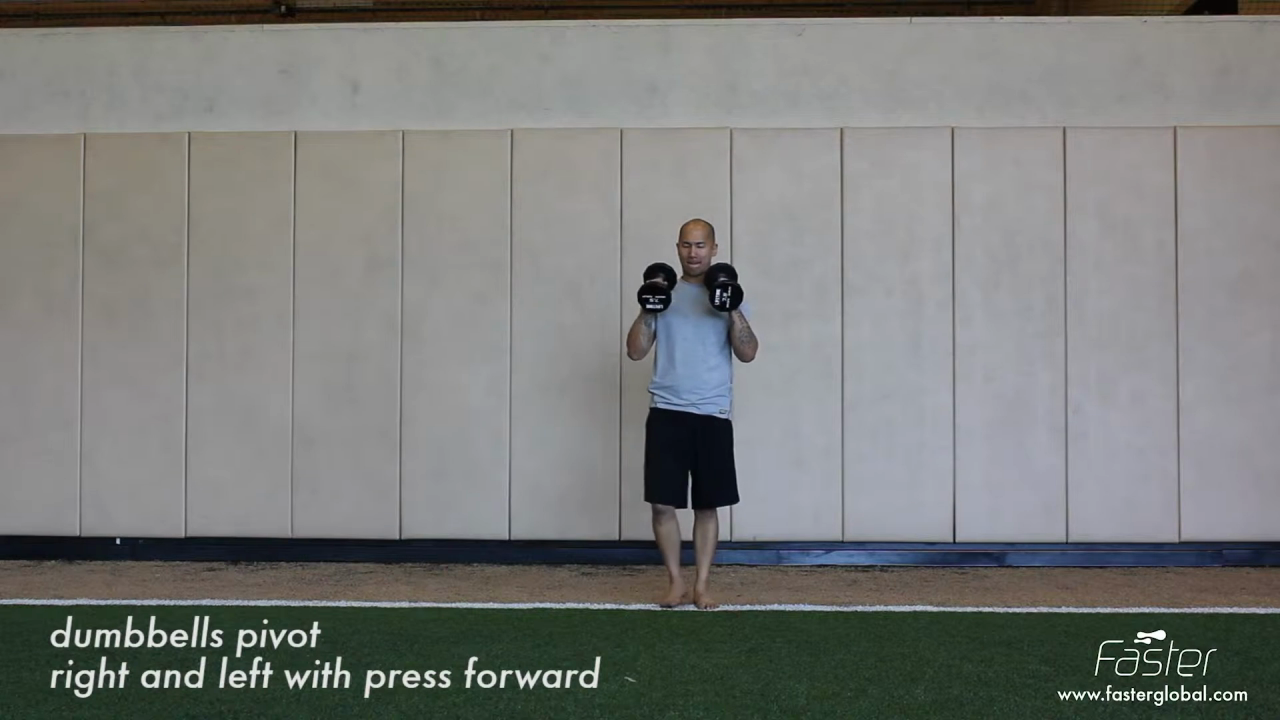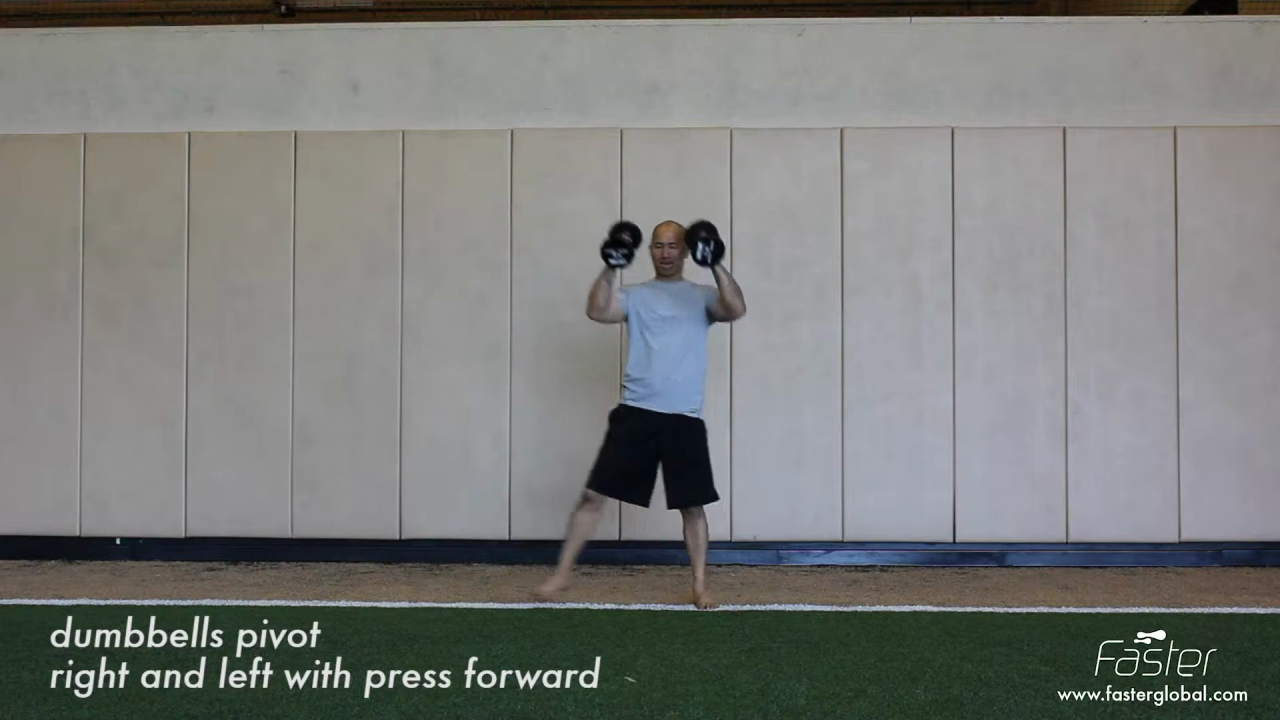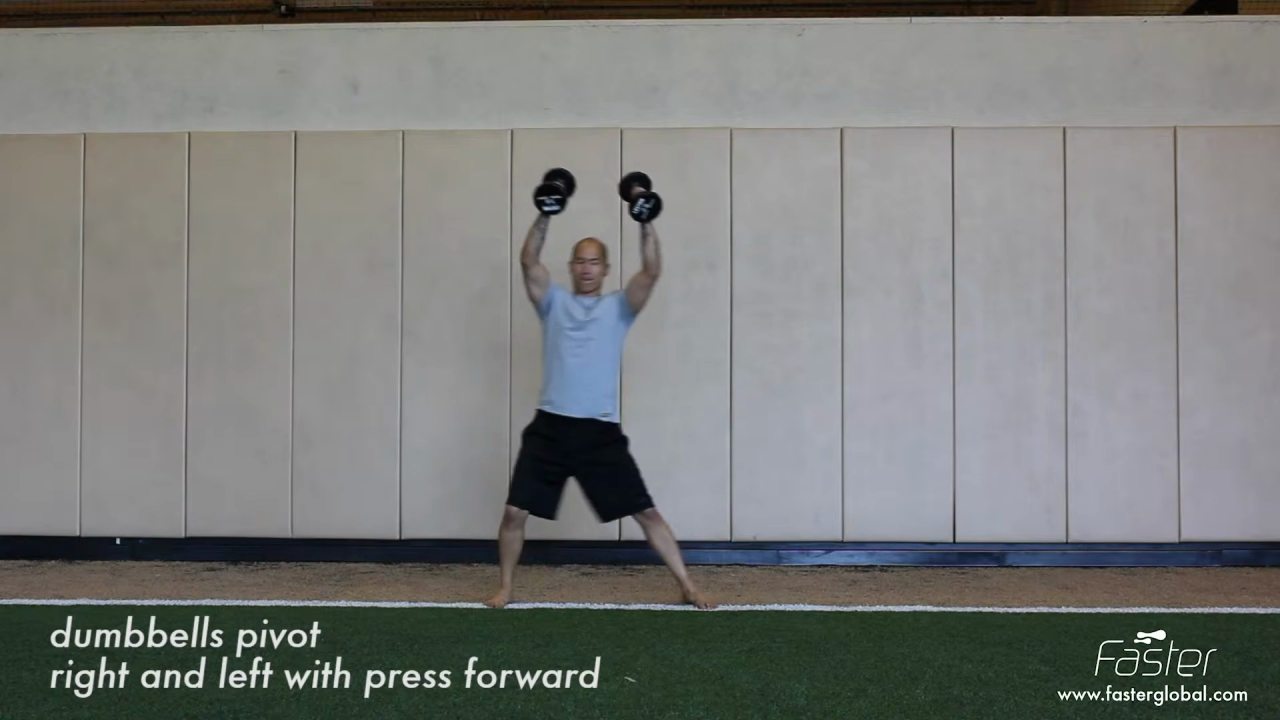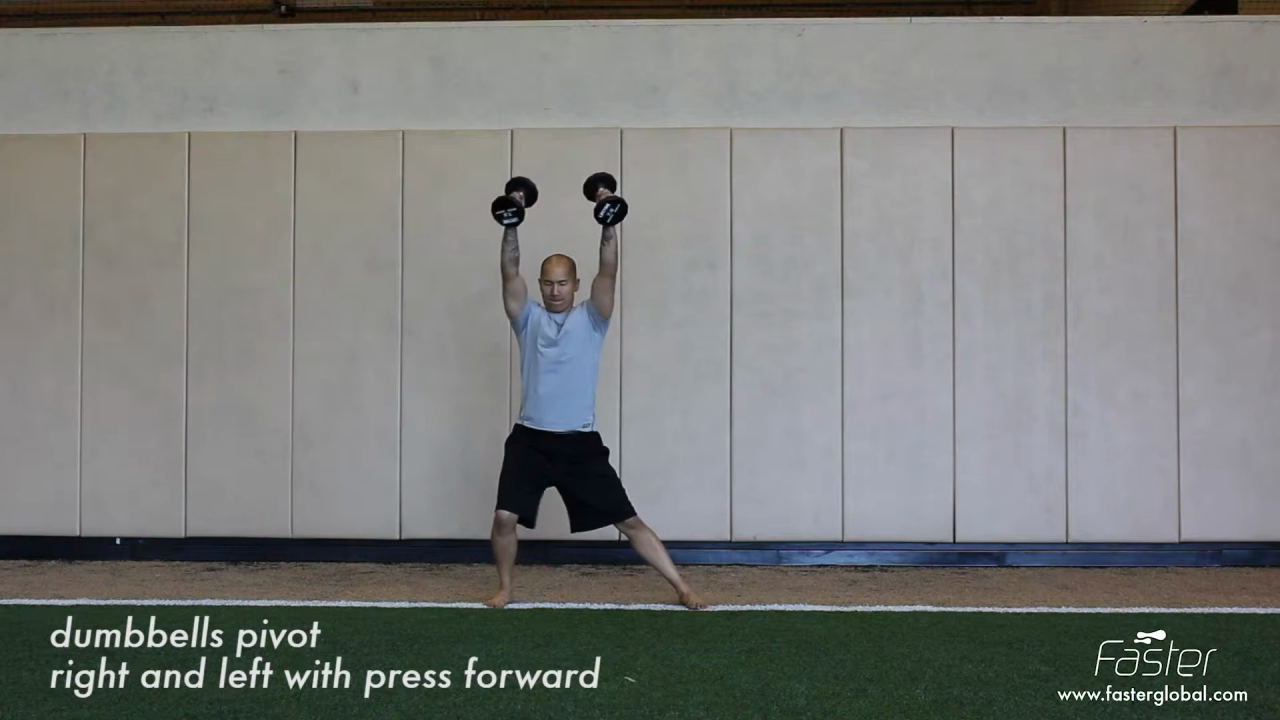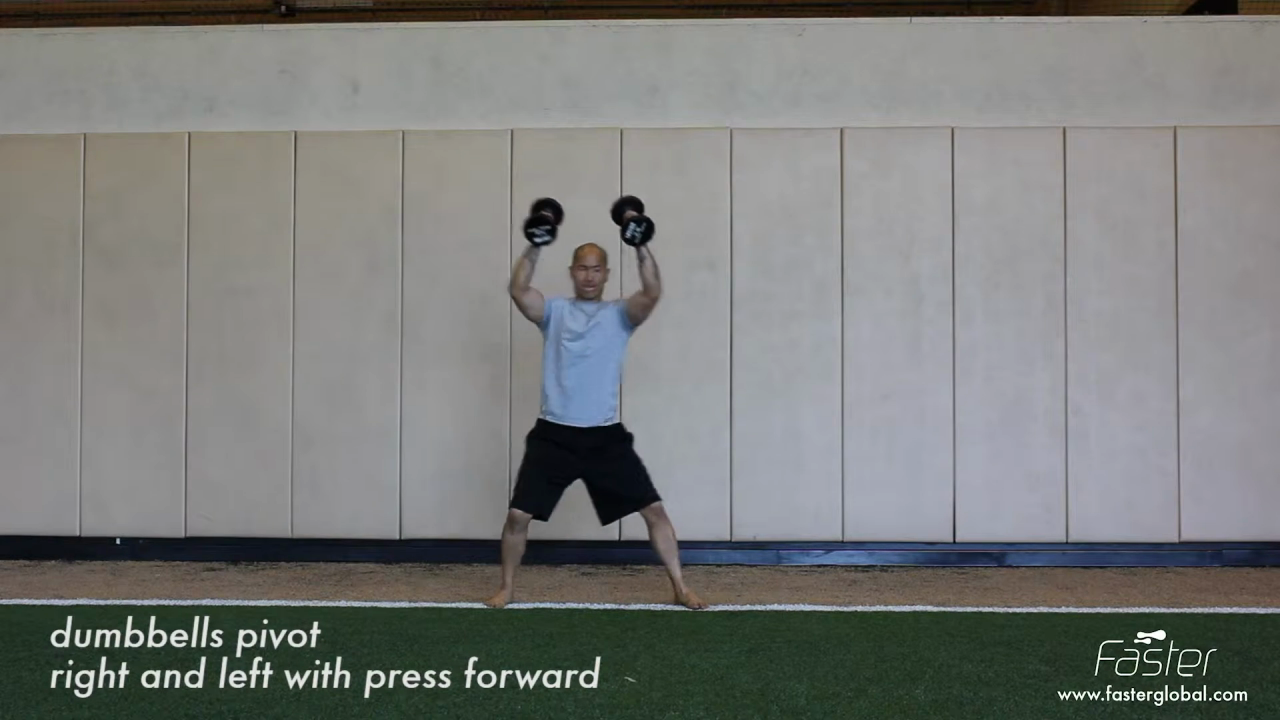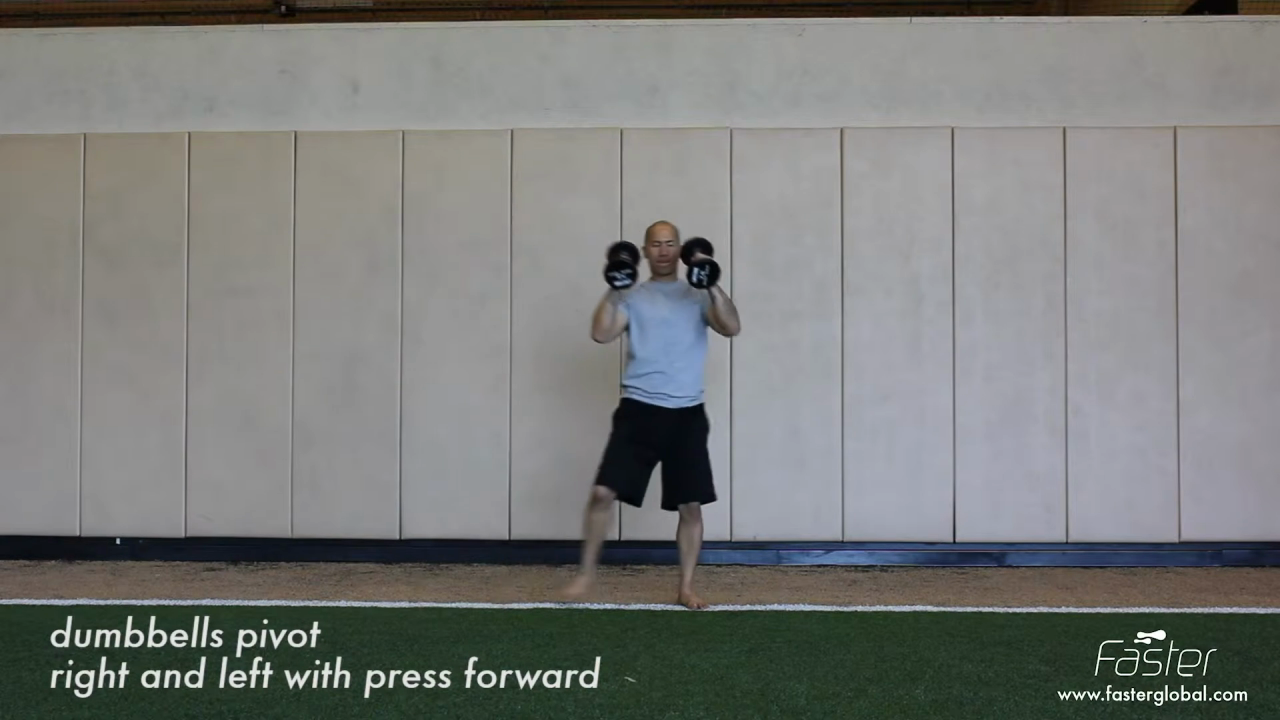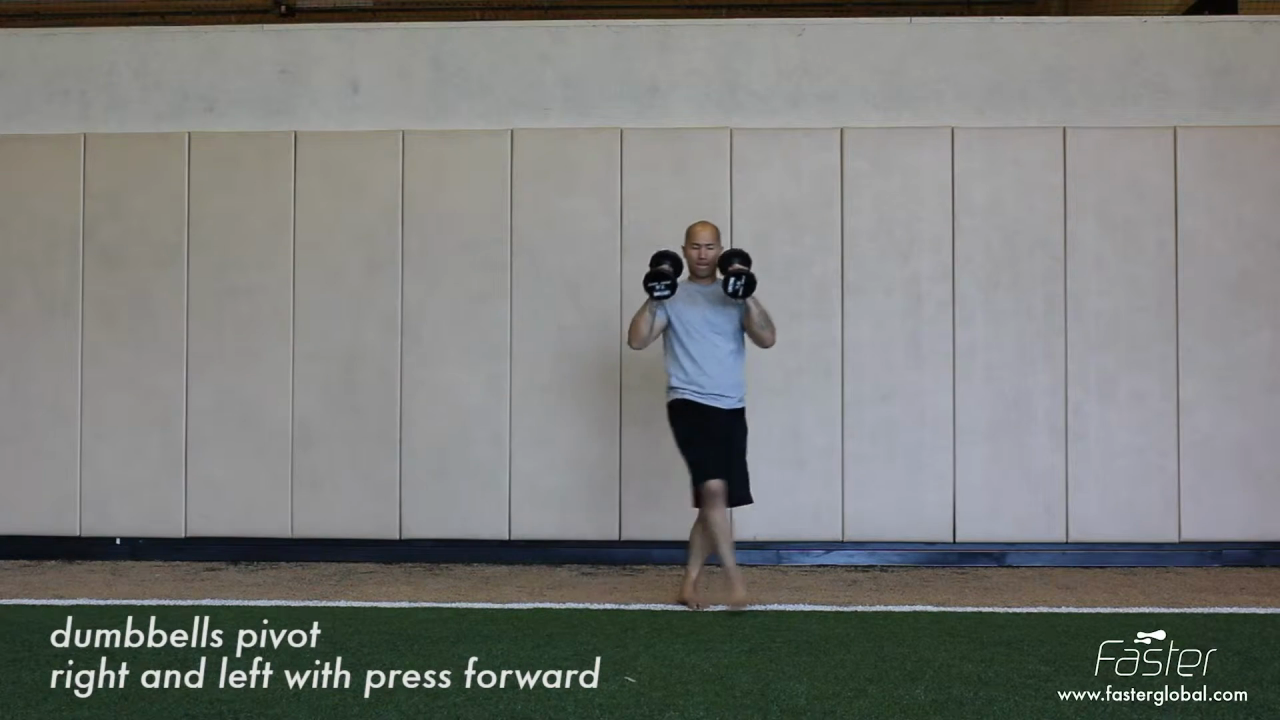
dt=0.4s
person 1, frame 1
right shoulder: (663, 295)
left elbow: (748, 354)
right elbow: (635, 352)
left wrist: (732, 311)
right wrist: (646, 309)
left hip: (713, 415)
right hip: (667, 413)
left knee: (707, 505)
right knee: (663, 505)
left ankle: (702, 585)
right ankle: (676, 582)
person 1, frame 2
left shoulder: (702, 292)
right shoulder: (635, 295)
left elbow: (736, 309)
right elbow: (597, 311)
left wrist: (715, 264)
right wrist: (611, 265)
left hip: (684, 417)
right hip: (636, 412)
left knee: (692, 505)
right knee: (594, 495)
left ankle: (699, 585)
right ankle: (562, 574)
person 1, frame 3
left shoulder: (619, 307)
right shoulder: (554, 302)
left elbow: (651, 270)
right elbow: (530, 263)
left wrist: (645, 222)
right wrist: (545, 215)
left hip: (600, 430)
right hip: (551, 426)
left knee: (645, 512)
right knee: (516, 512)
left ankle: (687, 585)
right ankle: (506, 587)
person 1, frame 4
left shoulder: (591, 319)
right shoulder: (528, 318)
left elbow: (608, 272)
right elbow: (510, 273)
left wrist: (609, 223)
right wrist: (511, 225)
left hip: (581, 443)
right hip: (530, 440)
left knee: (629, 521)
right knee: (504, 518)
left ankle: (682, 588)
right ankle: (505, 588)
person 1, frame 5
left shoulder: (620, 315)
right shoulder: (553, 310)
left elbow: (652, 293)
right elbow: (519, 290)
left wrist: (640, 244)
right wrist: (536, 245)
left hip: (605, 435)
right hip: (553, 434)
left knee: (652, 508)
right knee: (518, 515)
left ankle: (679, 585)
right ankle: (506, 586)
person 1, frame 6
left shoulder: (697, 296)
right shoulder: (633, 297)
left elbow: (731, 327)
right elbow: (601, 333)
left wrist: (710, 283)
right wrist: (614, 288)
left hip: (687, 414)
right hip: (640, 410)
left knee: (691, 506)
right knee: (603, 492)
left ankle: (685, 586)
right ankle: (586, 572)
person 1, frame 7
left shoulder: (734, 295)
right shoulder: (671, 296)
left elbow: (767, 339)
right elbow: (636, 341)
left wrist: (747, 295)
right wrist: (653, 297)
left hip: (731, 411)
right hip: (689, 406)
left knee: (718, 497)
right knee: (713, 489)
left ankle: (689, 583)
right ankle: (734, 575)
